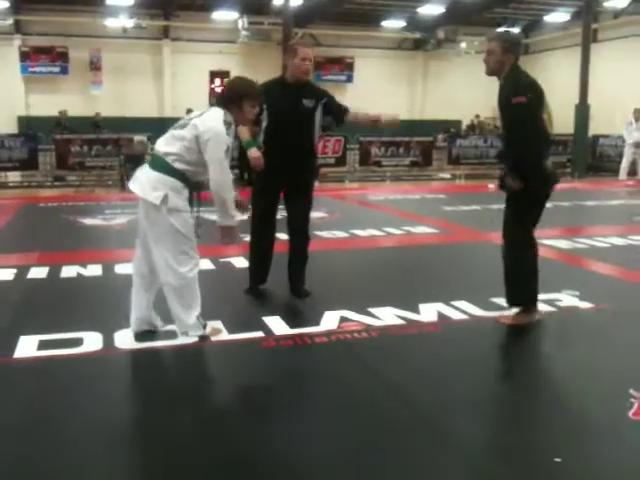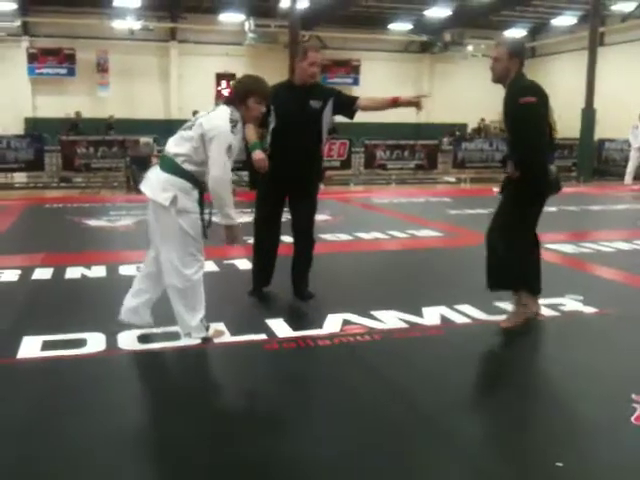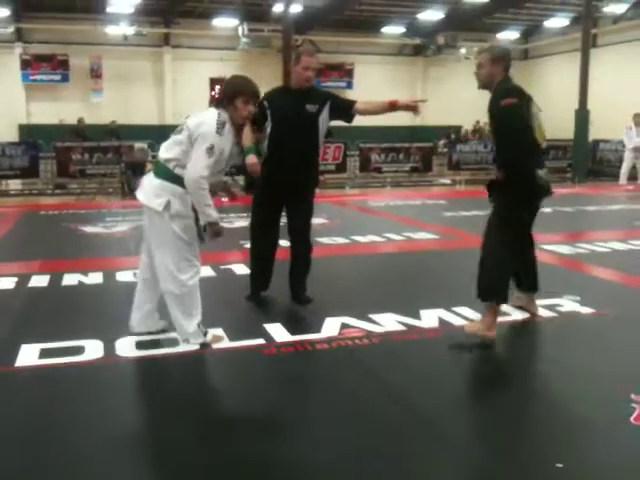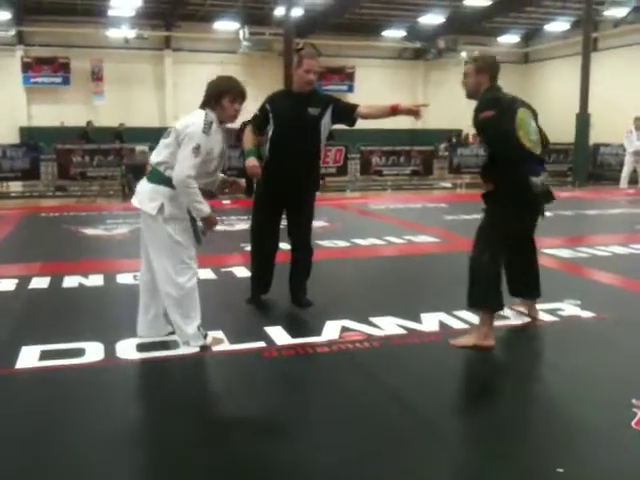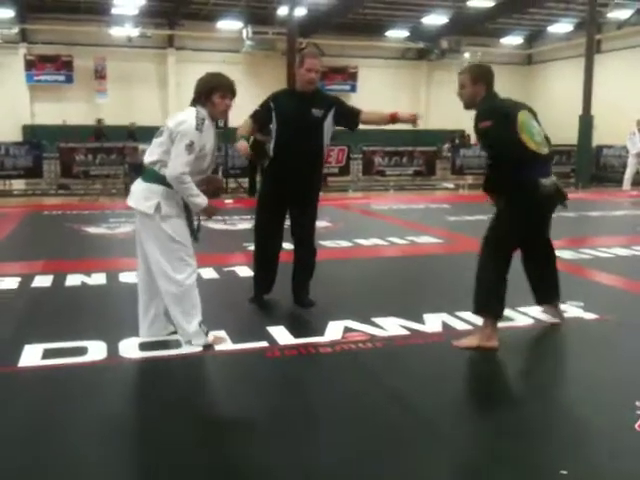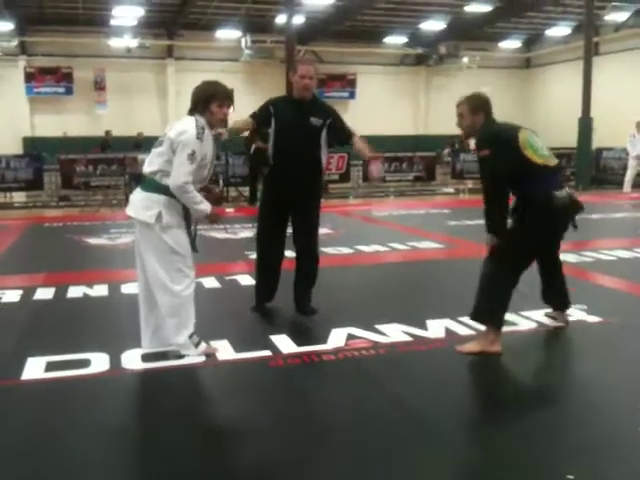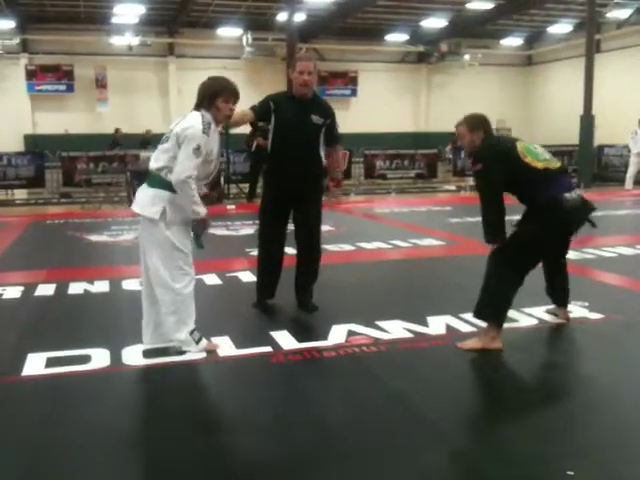
dt=0.2s
person 1, frame 1
left shoulder: (519, 86)
right shoulder: (515, 83)
left elbow: (527, 137)
left wrist: (515, 174)
right wrist: (513, 170)
left hip: (529, 177)
right hip: (531, 174)
left knee: (516, 238)
right knee: (520, 236)
left ankle: (526, 307)
right ankle: (528, 301)
person 1, frame 2
left shoulder: (524, 91)
right shoulder: (521, 90)
left elbow: (536, 134)
left wrist: (517, 165)
right wrist: (516, 163)
left hip: (528, 178)
right hip: (535, 176)
left knee: (502, 235)
right knee: (523, 235)
left ankle: (523, 303)
right ankle: (530, 299)
person 1, frame 3
left shoulder: (506, 95)
right shoulder: (517, 94)
left elbow: (517, 138)
right elbow: (533, 138)
left wrist: (503, 166)
right wrist: (507, 166)
left hip: (517, 183)
right hip: (533, 180)
left knee: (497, 244)
right knee: (519, 237)
left ankle: (489, 321)
right ankle: (528, 297)
person 1, frame 4
left shoulder: (489, 105)
right shoulder: (517, 104)
left elbow: (501, 147)
right elbow: (541, 142)
left wrist: (490, 176)
left hip: (513, 191)
right hip: (533, 188)
left knee: (486, 252)
right knee: (520, 245)
left ankle: (484, 331)
right ankle: (530, 304)
person 1, frame 5
left shoulder: (488, 112)
right shoulder: (516, 107)
left elbow: (502, 157)
right elbow: (537, 150)
left wrist: (494, 190)
left hip: (525, 194)
right hip: (545, 190)
left knee: (494, 253)
right knee: (538, 248)
left ankle: (488, 332)
right ankle: (552, 306)
person 1, frame 6
left shoulder: (488, 139)
right shoulder: (511, 131)
left elbow: (495, 189)
left wrist: (496, 230)
right wrist: (517, 218)
left hip: (543, 208)
right hip: (561, 203)
left knee: (502, 261)
right knee: (547, 255)
left ankle: (490, 338)
right ankle: (560, 311)
person 1, frame 7
left shoulder: (485, 153)
right shoulder: (509, 145)
left elbow: (491, 201)
left wrist: (496, 239)
right wrist: (526, 228)
left hip: (554, 210)
right hip: (572, 205)
left knee: (505, 260)
right knee: (553, 252)
left ankle: (491, 334)
right ankle: (561, 307)
person 2, frame 1
left shoulder: (214, 118)
right shoulder: (219, 129)
left elbow: (215, 172)
right elbow: (220, 180)
left wrist: (234, 198)
right wrist: (228, 221)
left hip: (154, 183)
right hip: (165, 189)
left knee: (150, 257)
right knee: (181, 259)
left ankle: (142, 320)
right ankle: (191, 325)
person 2, frame 2
left shoulder: (224, 118)
right shoulder: (226, 127)
right elbow: (218, 178)
right wrist: (230, 221)
left hip: (166, 184)
right hip: (175, 190)
left knee: (164, 255)
right knee: (187, 260)
left ankle: (135, 310)
right ankle: (194, 327)
person 2, frame 3
left shoulder: (219, 122)
right shoulder: (212, 127)
right elbow: (195, 177)
right wrist: (211, 218)
left hip: (162, 191)
right hip: (168, 195)
left knee: (159, 262)
right knee: (182, 265)
left ankle: (144, 320)
right ankle: (192, 332)
person 2, frame 4
left shoulder: (210, 125)
right shoulder: (200, 128)
right elbow: (182, 176)
left wrist: (221, 180)
right wrist: (204, 212)
left hip: (160, 197)
right hip: (164, 199)
left knee: (158, 267)
right knee: (180, 268)
left ankle: (153, 325)
right ankle: (193, 335)
person 2, frame 5
left shoulder: (200, 122)
right shoulder: (193, 125)
right elbow: (177, 173)
left wrist: (203, 181)
right wrist: (201, 203)
left hip: (155, 195)
right hip: (160, 198)
left knee: (156, 266)
right knee: (180, 266)
left ankle: (155, 326)
right ankle: (195, 332)
person 2, frame 6
left shoulder: (194, 129)
right shoulder: (194, 134)
right elbow: (180, 183)
left wrist: (203, 193)
right wrist: (205, 209)
left hip: (153, 204)
right hip: (160, 208)
left knee: (156, 276)
right knee: (177, 275)
left ankle: (157, 337)
right ankle: (186, 341)
person 2, frame 7
left shoulder: (200, 124)
right shoulder: (200, 128)
right elbow: (182, 176)
left wrist: (192, 207)
right wrist: (198, 213)
left hip: (156, 200)
right hip: (165, 203)
left knee: (159, 272)
right knee: (177, 273)
left ankle: (158, 334)
right ankle: (186, 338)
person 3, frame 1
left shoulder: (317, 95)
right shoulder: (268, 90)
left elbow: (348, 114)
left wrist: (376, 119)
right wrist: (251, 146)
left hip: (302, 171)
right hip: (269, 169)
left knee: (299, 227)
right knee: (263, 224)
left ankle: (297, 282)
right ankle: (256, 280)
person 3, frame 2
left shoulder: (327, 95)
right shoulder: (276, 93)
left elbow: (363, 103)
right elbow: (252, 122)
left wrist: (399, 101)
right wrist: (255, 148)
left hip: (307, 174)
right hip: (274, 172)
left knee: (304, 230)
right knee: (265, 227)
left ankle: (300, 284)
right ankle: (259, 282)
person 3, frame 3
left shoulder: (324, 100)
right shoulder: (273, 97)
left elbow: (360, 107)
right elbow: (250, 127)
left wrist: (397, 105)
right wrist: (250, 152)
left hip: (303, 179)
right hip: (271, 177)
left knee: (301, 235)
right knee: (262, 232)
left ankle: (298, 288)
right ankle: (257, 287)
person 3, frame 4
left shoulder: (326, 103)
right shoulder: (275, 101)
left elbow: (362, 111)
right elbow: (252, 130)
left wrist: (399, 109)
right wrist: (250, 155)
left hip: (304, 183)
right hip: (271, 180)
left knee: (301, 238)
right knee: (263, 234)
left ankle: (298, 291)
right ankle: (258, 290)
person 3, frame 5
left shoulder: (329, 103)
right shoulder: (278, 99)
left elbow: (363, 116)
right elbow: (252, 123)
left wrist: (396, 117)
right wrist: (242, 138)
left hip: (307, 181)
right hip: (275, 178)
left knee: (304, 239)
right knee: (266, 234)
left ankle: (300, 291)
right ankle: (260, 289)
person 3, frame 6
left shoulder: (325, 112)
right shoulder: (275, 106)
left elbow: (351, 139)
right elbow: (248, 122)
left wrist: (371, 159)
right wrist: (226, 129)
left hip: (308, 189)
right hip: (275, 186)
left knee: (307, 246)
right knee: (268, 243)
left ankle: (303, 299)
right ankle: (262, 298)
person 3, frame 7
left shoulder: (324, 110)
right shoulder: (276, 102)
left elbow: (333, 148)
right elbow: (248, 115)
left hip: (309, 186)
right hip: (277, 183)
left knee: (309, 242)
right knee: (270, 240)
left ankle: (304, 295)
right ankle: (264, 295)
